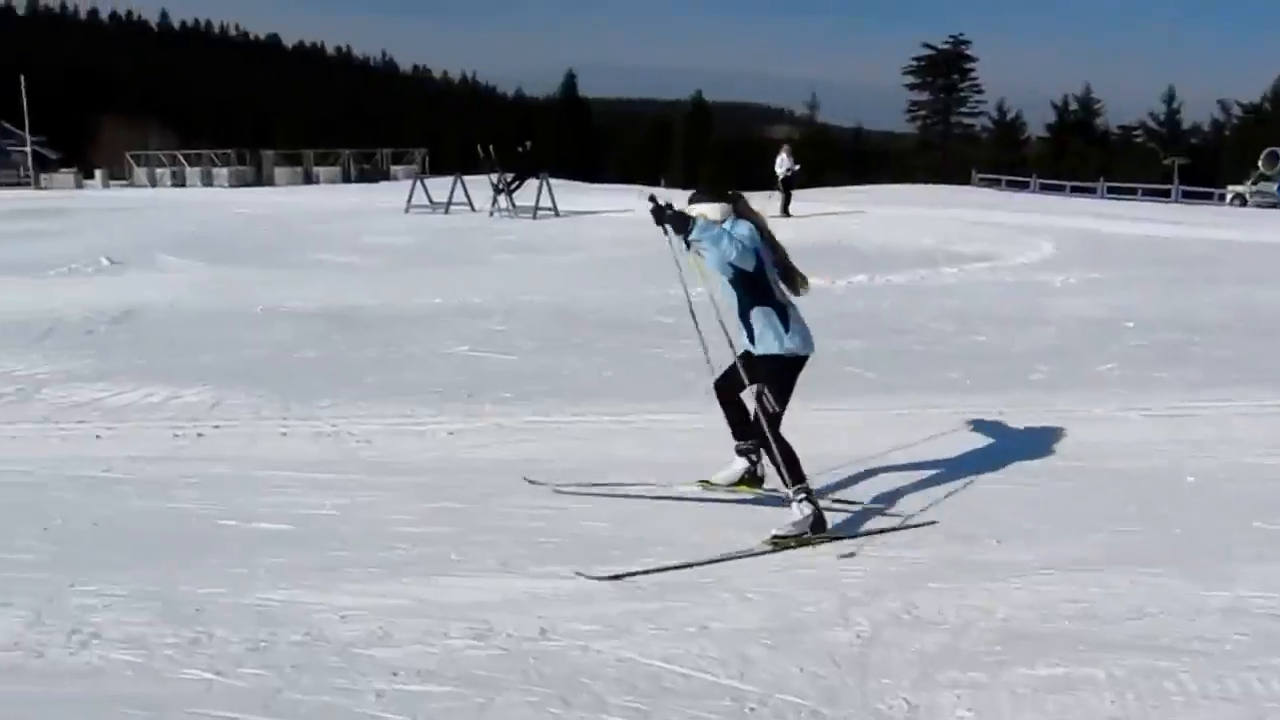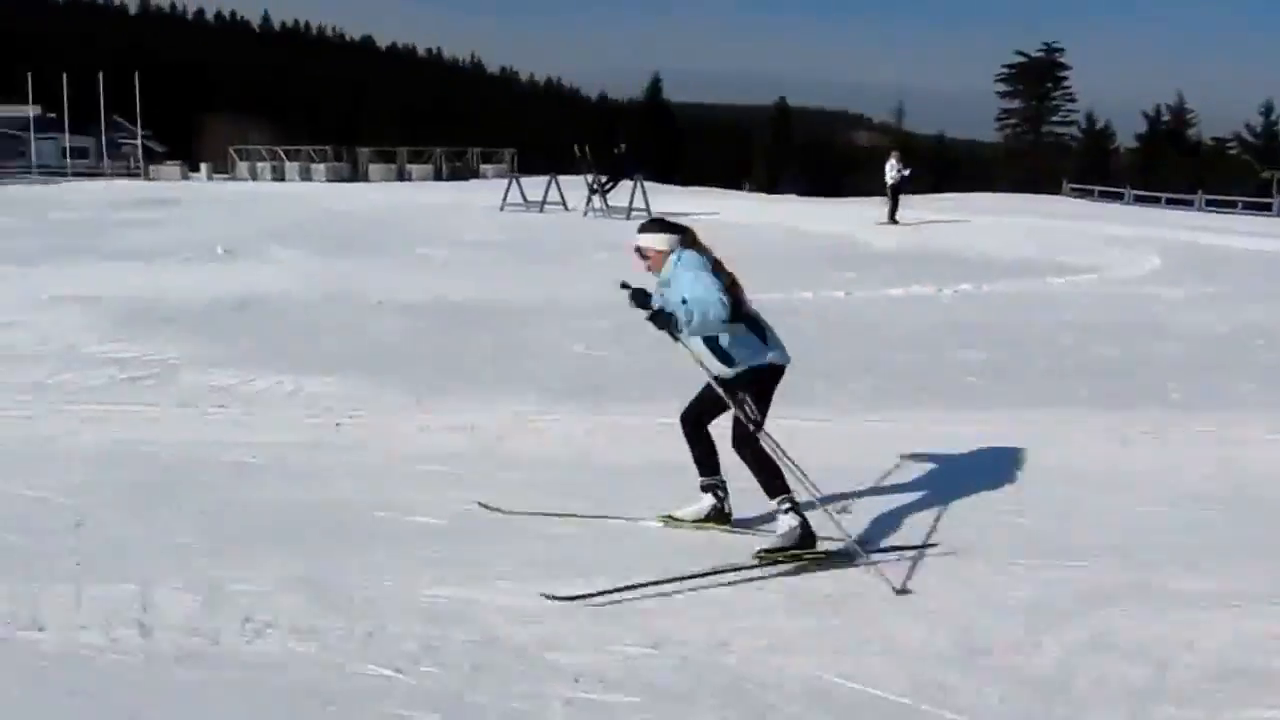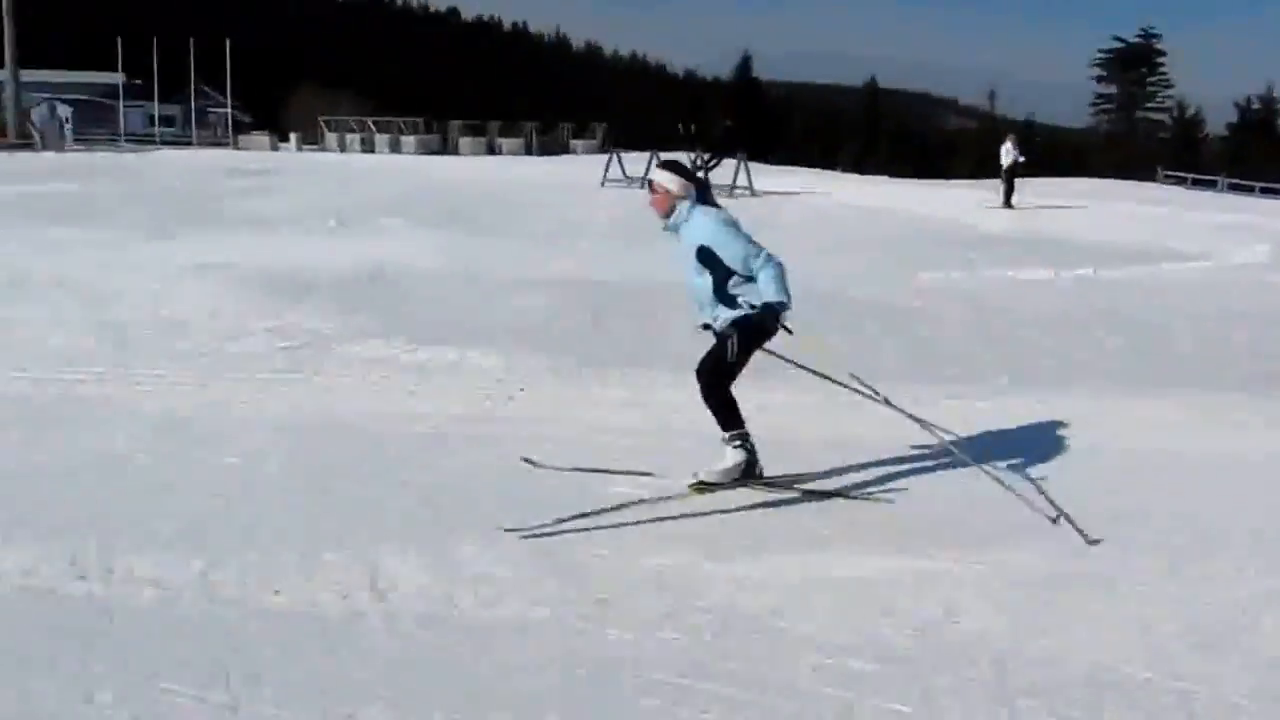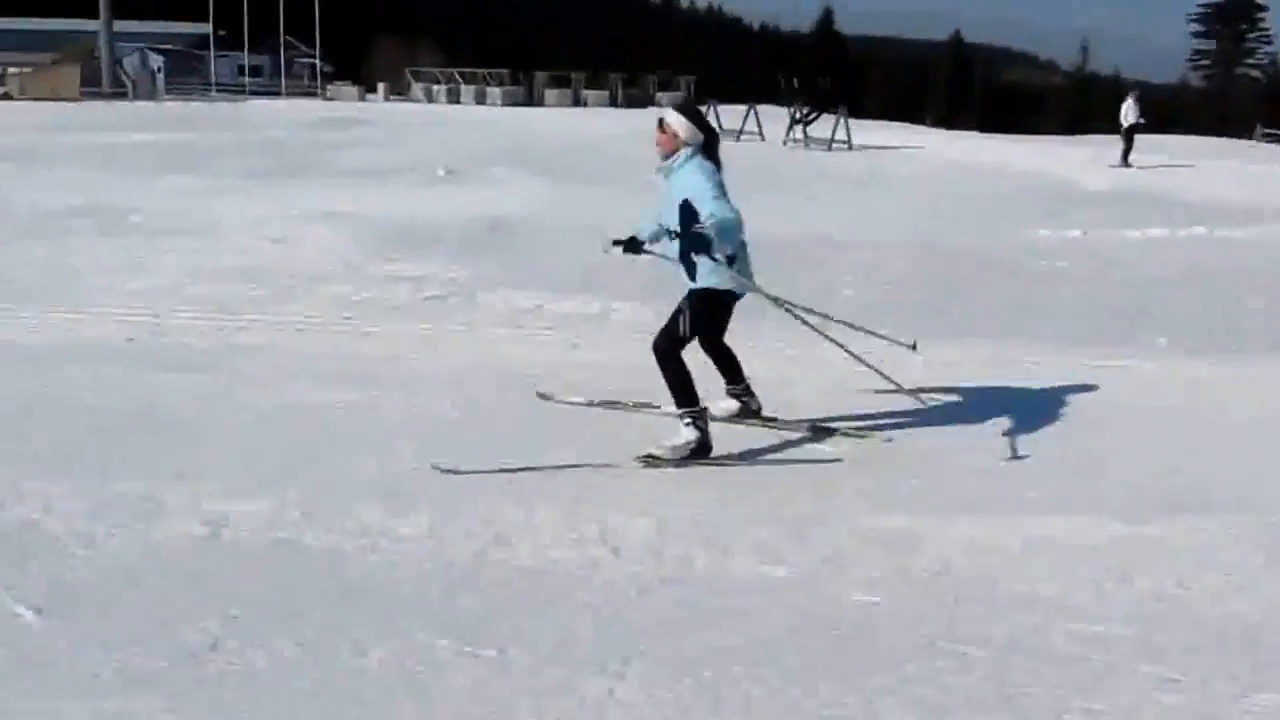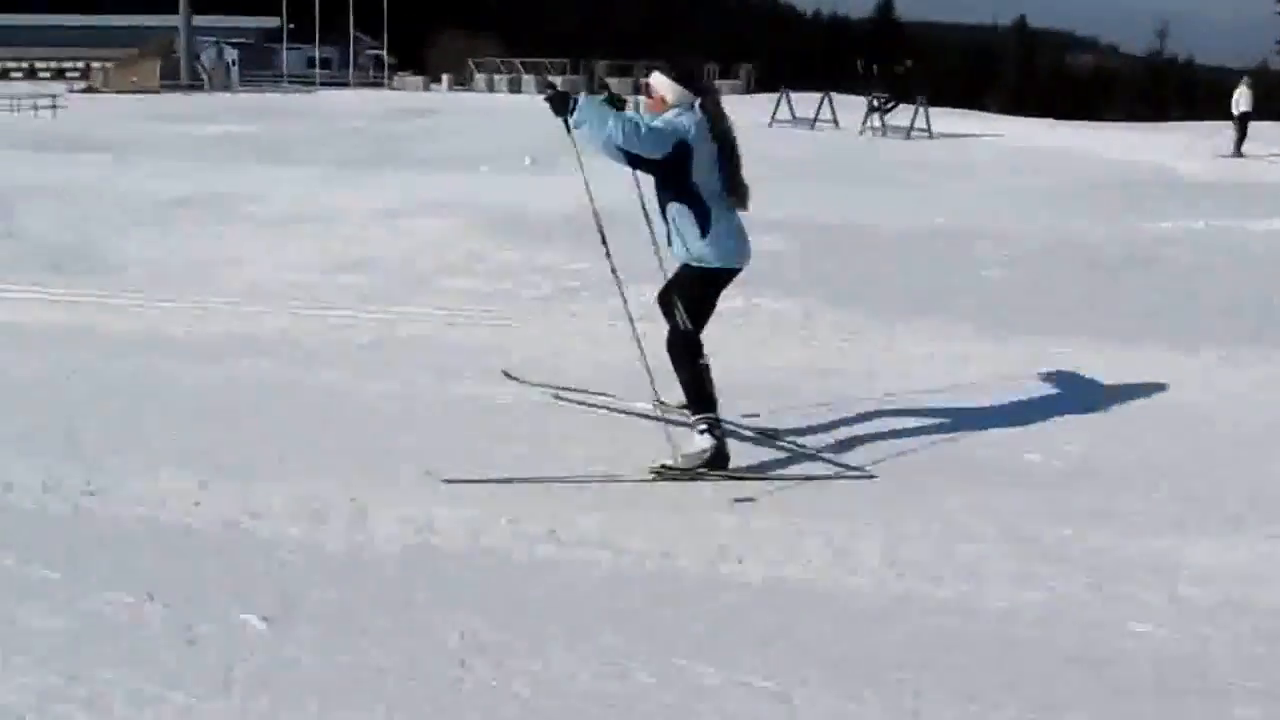
dt=0.3s
person 1, frame 1
left shoulder: (738, 232)
right shoulder: (734, 231)
left elbow: (732, 254)
right elbow: (706, 241)
left wrist: (694, 227)
right wrist: (671, 218)
left hip: (783, 347)
right hip: (765, 343)
left knee: (763, 429)
right knee: (725, 389)
left ankle: (808, 510)
right ankle: (748, 464)
person 1, frame 2
left shoulder: (689, 267)
right shoulder: (684, 266)
left elbow: (716, 310)
left wrist: (674, 320)
right wrist: (653, 303)
left hip: (758, 362)
right hip: (737, 364)
left knee: (745, 441)
right knee: (692, 419)
left ankle: (793, 522)
right ankle: (714, 500)
person 1, frame 3
left shoulder: (709, 223)
right shoulder: (686, 226)
left elbow: (766, 264)
left wrist: (775, 303)
left hip: (752, 314)
right hip: (732, 317)
left knee: (709, 374)
right knee: (714, 384)
left ankle: (739, 455)
right ankle: (743, 460)
person 1, frame 4
left shoulder: (698, 175)
right shoulder: (684, 171)
left elbow: (726, 222)
left wrist: (707, 237)
right wrist: (643, 240)
left hip: (715, 280)
right hip: (710, 278)
left knee: (665, 346)
right knee: (709, 338)
left ankle: (694, 432)
right ankle: (742, 397)
person 1, frame 5
left shoulder: (679, 129)
right shoulder: (696, 126)
left elbow: (630, 137)
left wrist: (574, 107)
right wrist: (620, 107)
left hip: (708, 254)
right hip: (721, 249)
left knee: (680, 342)
right knee: (669, 301)
left ankle: (709, 441)
right ankle: (698, 392)
